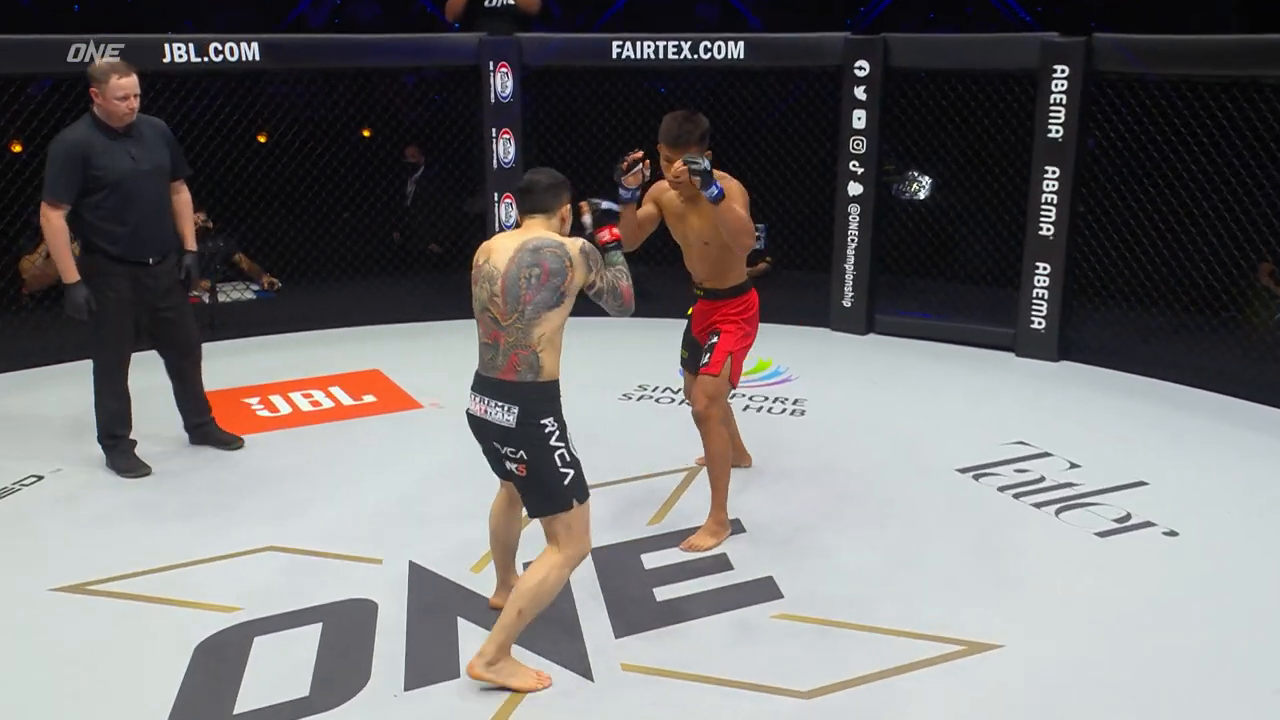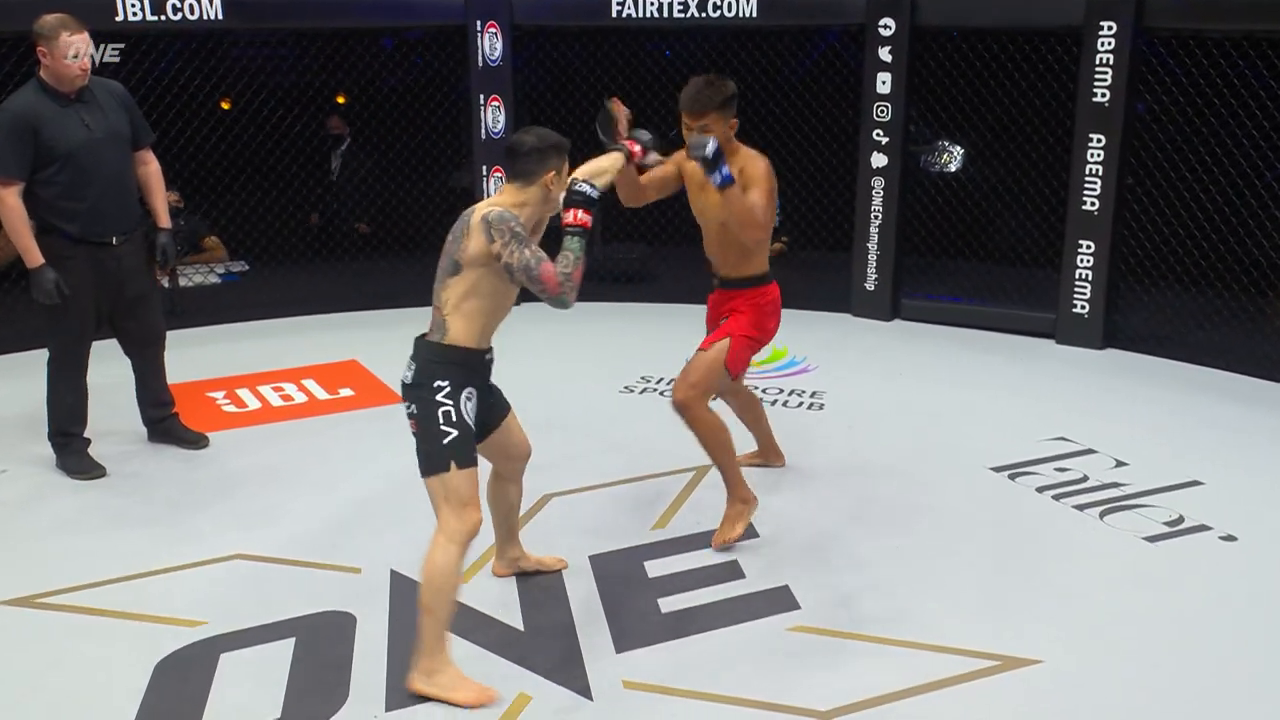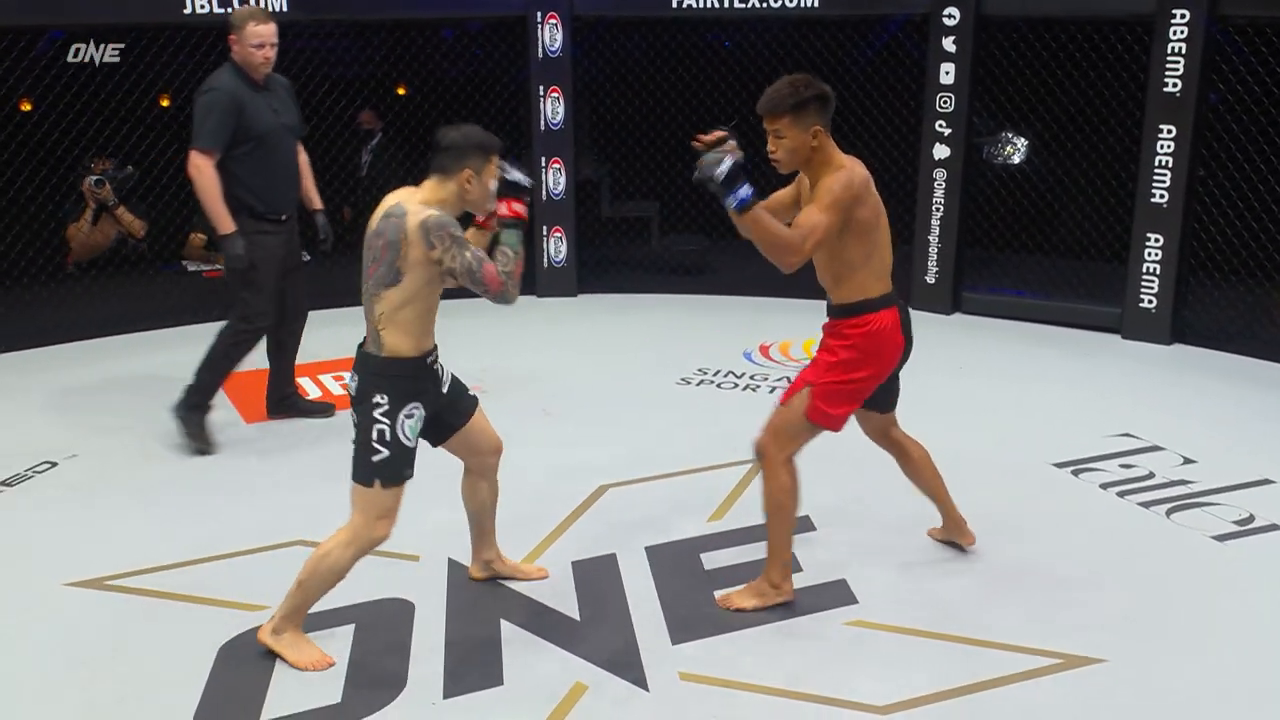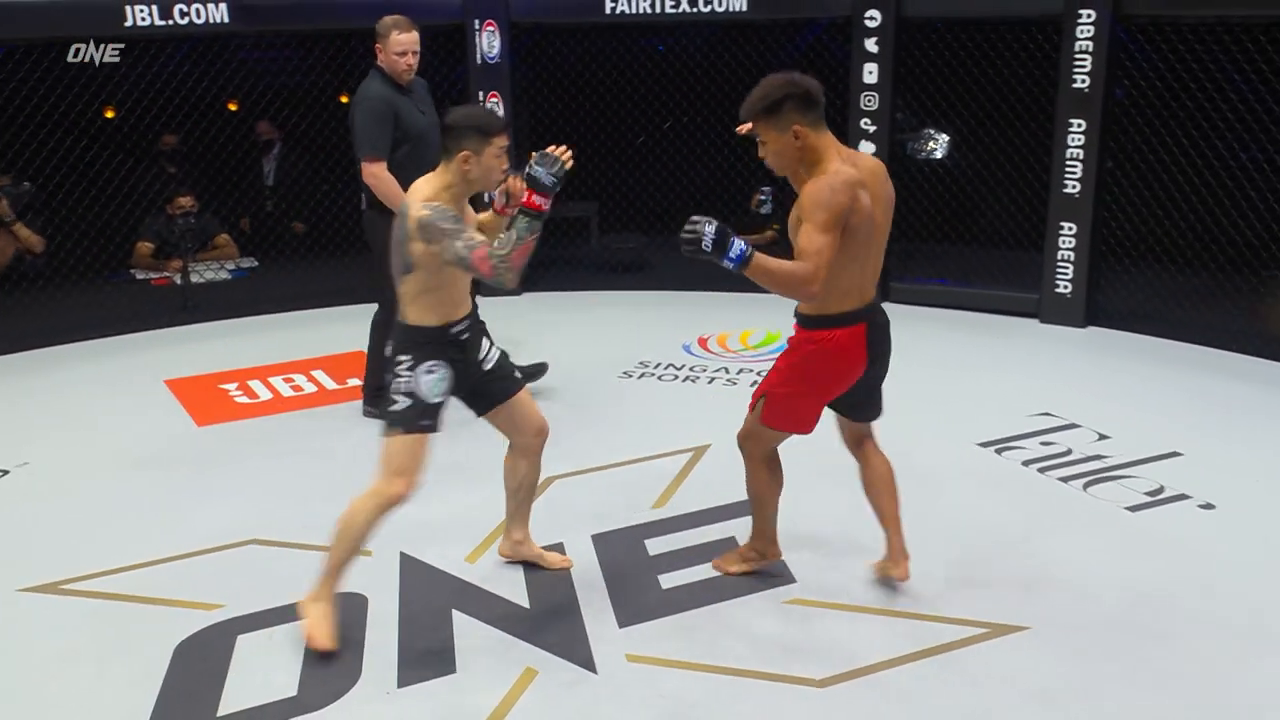
dt=1s
person 1, frame 1
left shoulder: (486, 251)
right shoulder: (573, 252)
right elbow: (624, 303)
right wrist: (608, 236)
left hip: (483, 402)
right hip: (530, 413)
left knee: (514, 487)
right knee: (570, 546)
left ankle: (506, 586)
right ankle: (491, 659)
person 1, frame 2
left shoulder: (509, 206)
right shoulder: (498, 221)
left elbow: (577, 181)
right elbow: (559, 288)
left wrist: (627, 151)
right wrist: (577, 222)
left hip: (463, 369)
right hip: (440, 380)
left knee: (517, 452)
right knee: (459, 523)
left ankle: (509, 555)
right ankle: (431, 666)
person 1, frame 3
left shoulder: (403, 201)
right shoulder: (429, 223)
left elbow: (463, 265)
right elbow: (503, 289)
left wrist: (495, 219)
right wrist: (513, 210)
left hip: (420, 368)
right hip: (387, 385)
left knee: (486, 451)
right knee: (370, 528)
left ankle: (487, 558)
right ankle: (283, 623)
person 1, frame 4
left shoulder: (452, 192)
right shoulder: (426, 214)
left elbow: (504, 241)
right elbow: (504, 273)
left wrist: (531, 197)
right wrist: (536, 201)
left hip: (467, 338)
right hip: (422, 350)
left knee: (533, 431)
right knee: (395, 486)
left ankle: (517, 540)
right ankle: (321, 595)
person 2, frame 1
left shoulder: (728, 188)
right shoulder: (661, 192)
left elbow: (744, 243)
right elbow: (626, 241)
left wrist: (710, 189)
right wrist: (627, 193)
left hip: (734, 309)
right hip: (702, 303)
left knee: (705, 407)
right knee: (698, 391)
left ankle: (718, 519)
right ankle: (737, 453)
person 2, frame 2
left shoulder: (753, 167)
right shoulder: (688, 161)
left elbow: (756, 233)
right elbow: (633, 196)
left wrist: (720, 173)
right wrist: (622, 144)
left hip: (750, 303)
right hip: (725, 296)
left knee: (688, 396)
right knee: (726, 387)
left ankle: (739, 499)
right ankle: (768, 450)
person 2, frame 3
left shoulder: (843, 181)
right shoulder: (819, 176)
left elbow: (789, 255)
right elbow: (767, 220)
left wrist: (736, 194)
right wrist: (730, 171)
left hip: (863, 335)
right hip: (882, 328)
left knee: (773, 446)
right knee: (886, 433)
left ankle: (774, 579)
right ankle: (955, 526)
person 2, frame 4
left shoulder: (831, 187)
right shoulder: (871, 167)
left elbow: (807, 280)
left wrist: (730, 250)
right wrist: (780, 159)
left hip: (825, 344)
right hip: (871, 332)
left knee: (758, 439)
right knee: (862, 440)
left ankle: (759, 549)
right ankle: (894, 554)
person 3, frame 1
left shoulder: (157, 131)
right shoulder: (73, 144)
left elbow: (178, 191)
right elbow: (53, 214)
left wrist: (189, 249)
right wrist: (72, 281)
left hip: (163, 264)
right hip: (110, 271)
left knee: (185, 347)
right knee: (112, 359)
left ankle: (199, 425)
right ankle: (116, 445)
person 3, frame 2
left shoulder: (113, 94)
left elbow: (145, 161)
left wrist: (164, 226)
left hip: (129, 244)
right hip: (70, 254)
left knee: (148, 336)
right knee: (70, 351)
left ankle: (161, 420)
right ankle: (68, 443)
person 3, frame 3
left shoulder: (280, 86)
right shoulder: (221, 93)
left elbow: (295, 151)
right elbow: (200, 166)
left wrist: (317, 208)
right wrist: (228, 234)
left hip: (283, 223)
right hip: (247, 228)
left knee: (291, 312)
right knee: (253, 317)
left ankle: (282, 394)
right ankle: (194, 403)
person 3, frame 4
left shoulder: (417, 88)
right shoulder: (374, 99)
right elbow: (373, 173)
right hip: (397, 222)
right knee: (397, 307)
right ankle: (377, 395)
